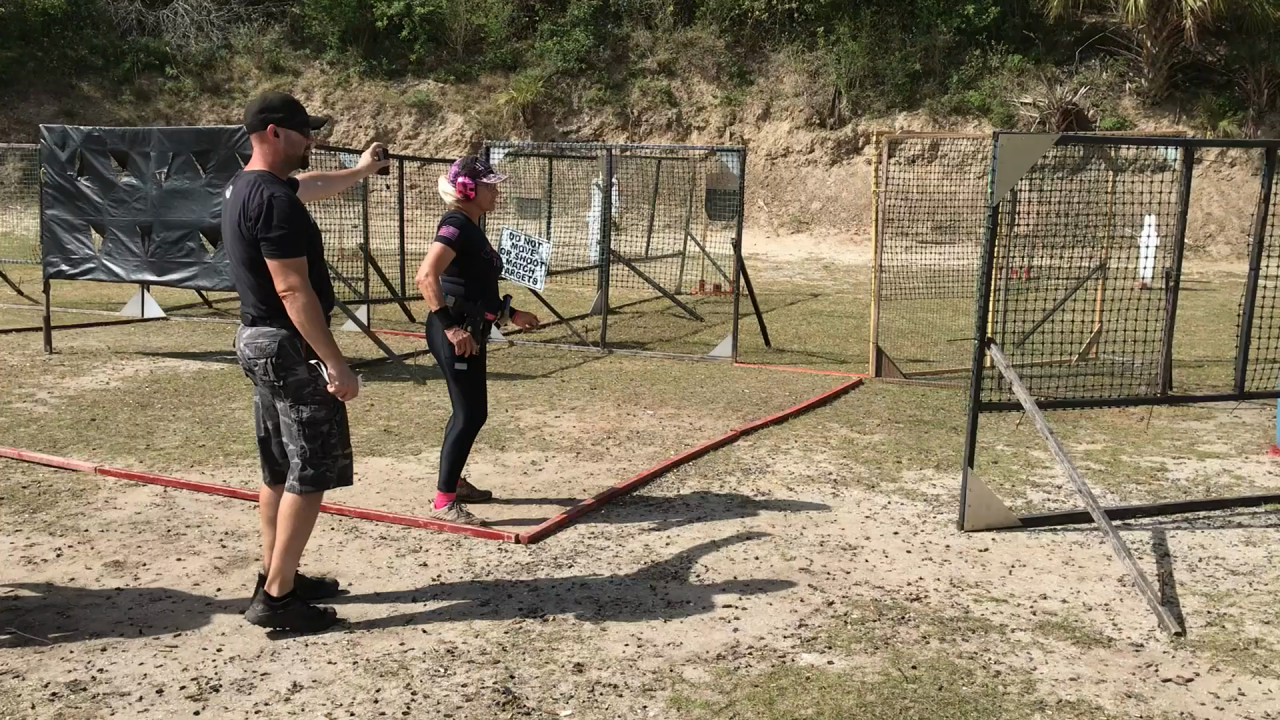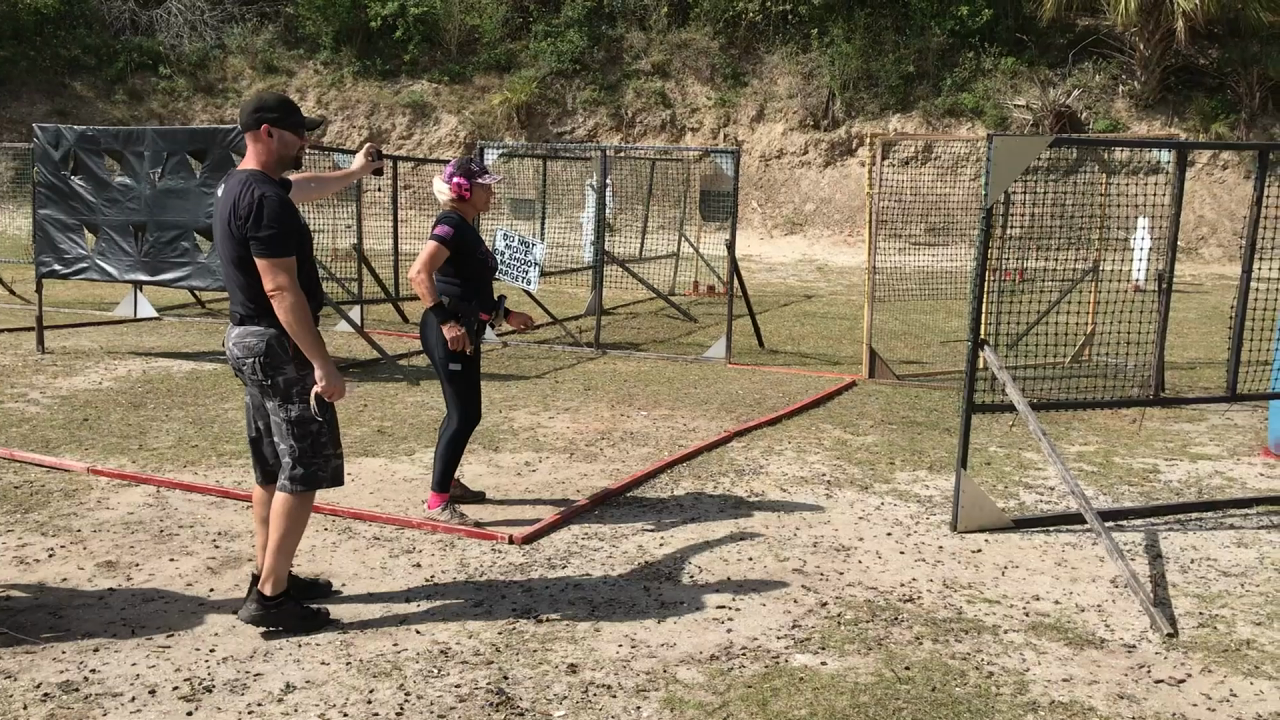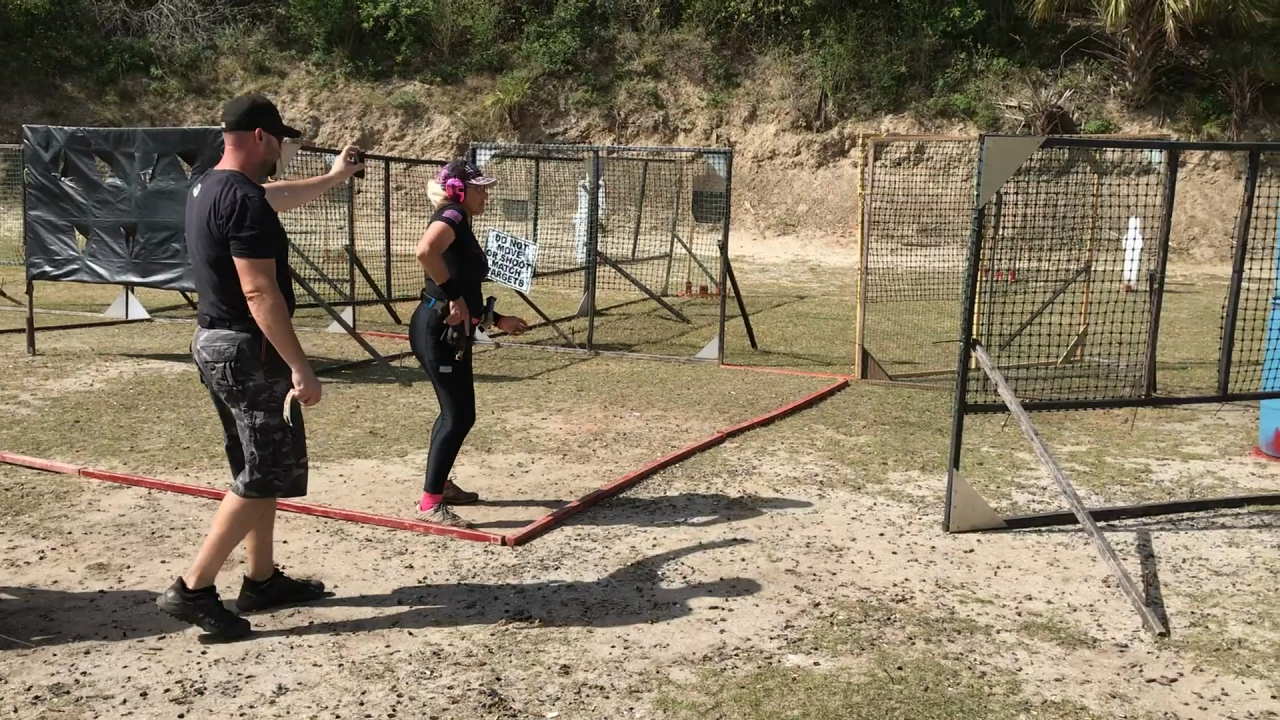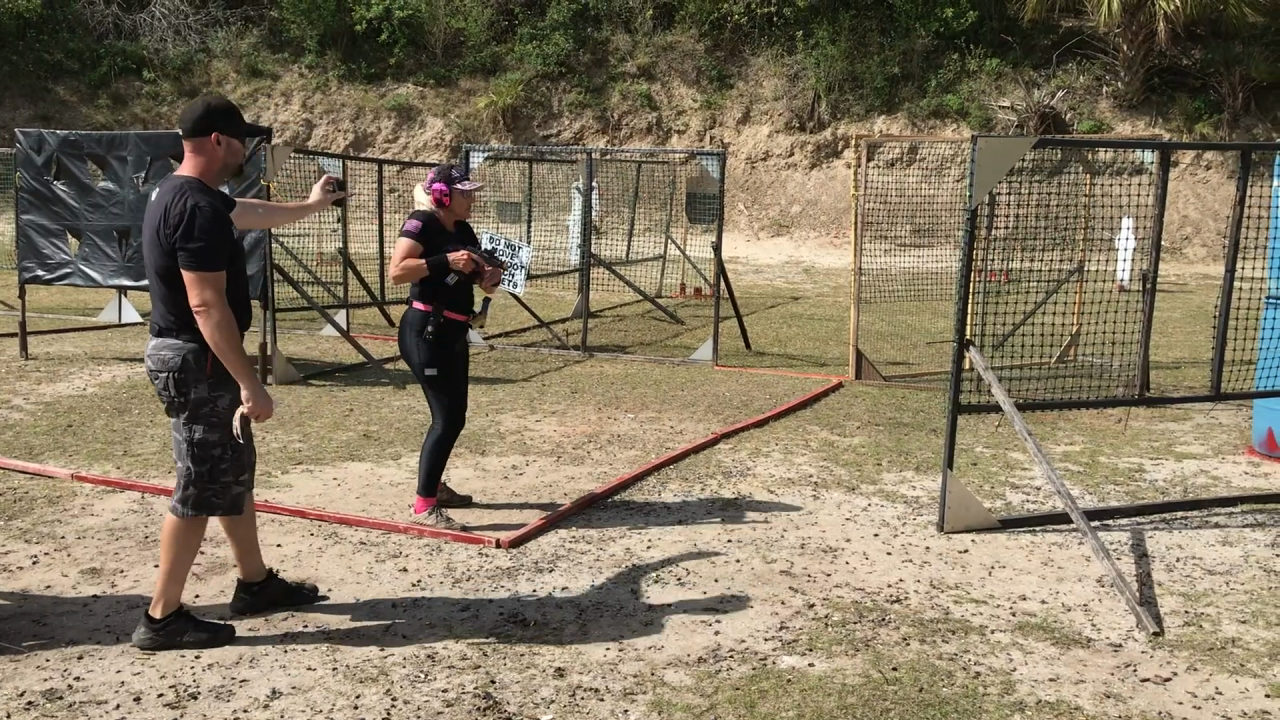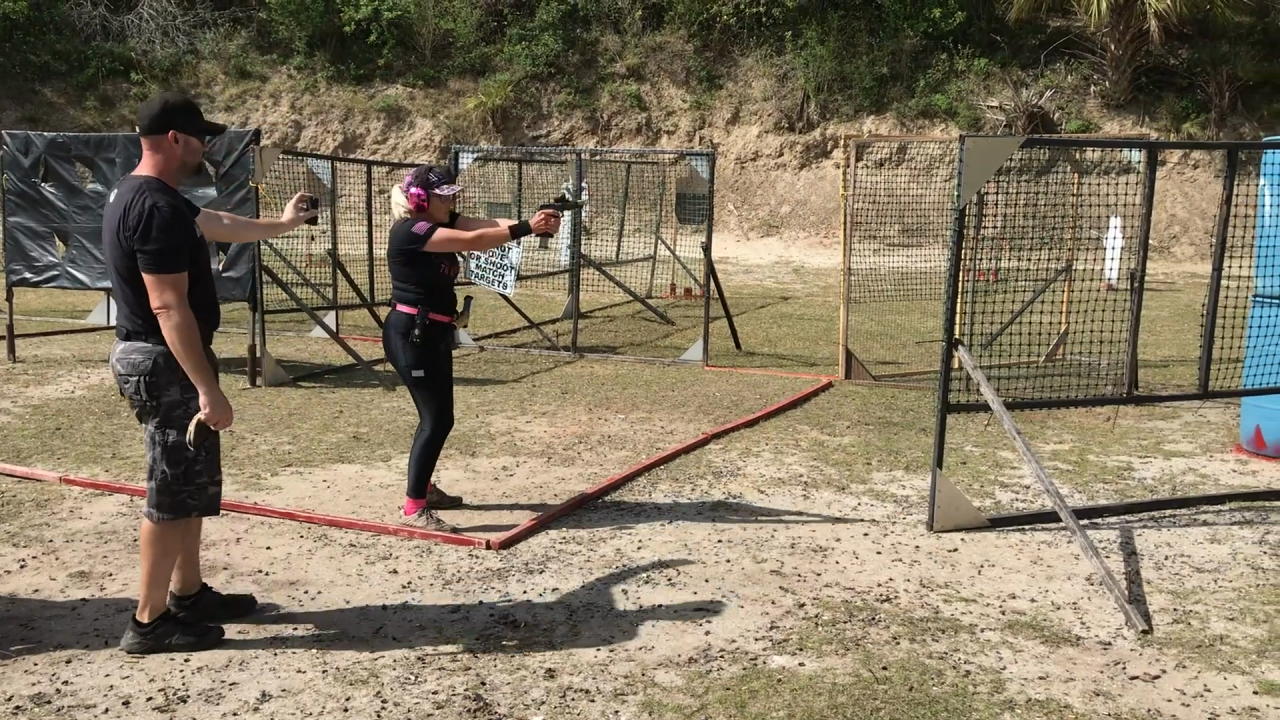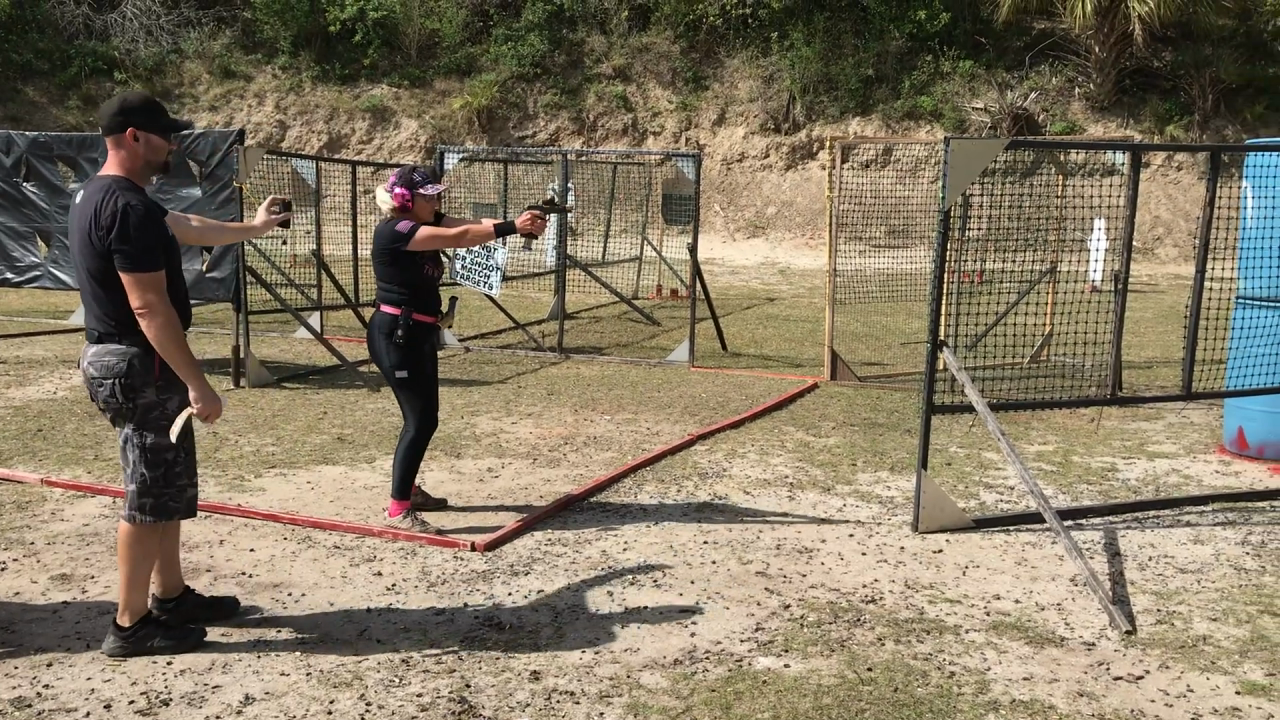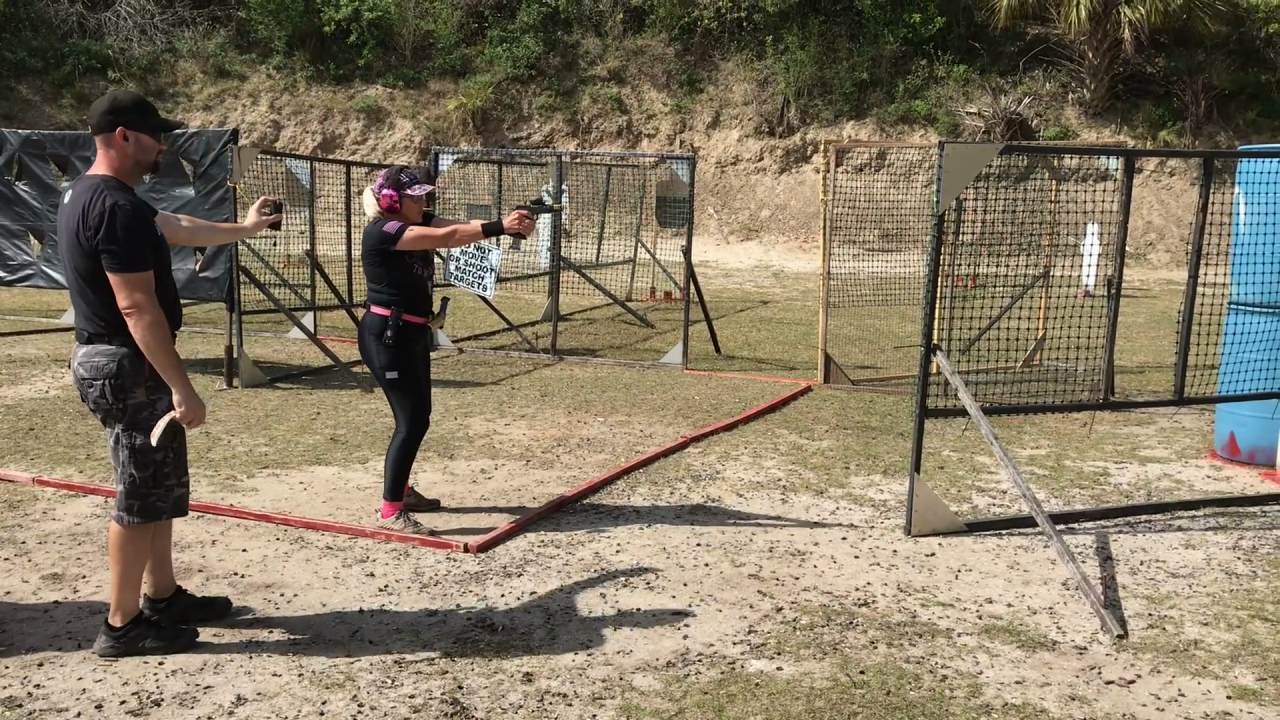
dt=0.4s
person 1, frame 1
left shoulder: (247, 185)
right shoulder: (273, 201)
left elbow: (309, 186)
right elbow: (294, 291)
left wrist: (361, 170)
right wrist: (335, 363)
left hip: (259, 340)
right hip: (288, 347)
left knee: (281, 470)
right knee: (311, 471)
left ankle: (277, 577)
right ankle: (276, 597)
person 1, frame 2
left shoulder: (240, 184)
right shoulder: (264, 200)
left elbow: (303, 187)
right elbow: (282, 291)
left wrist: (353, 172)
right wrist: (322, 364)
left hip: (250, 342)
right hip: (276, 346)
left knee: (275, 469)
right knee: (306, 469)
left ankle: (270, 578)
right ankle: (270, 596)
person 1, frame 3
left shoulder: (210, 186)
right shoulder: (244, 200)
left elbow: (278, 196)
right elbow: (260, 293)
left wrist: (333, 178)
right wrist: (300, 367)
left hip: (218, 343)
right hip: (247, 350)
left knee: (263, 467)
right knee: (265, 475)
left ankle: (262, 579)
right ankle: (192, 588)
person 1, frame 4
left shoulder: (179, 191)
right shoulder: (197, 208)
left elbow: (247, 213)
right elbow: (208, 307)
left wrist: (307, 205)
right wrist: (249, 384)
left hip: (188, 357)
right hip: (196, 361)
left knee: (233, 473)
right knee: (201, 488)
left ankle: (255, 582)
right ankle: (162, 618)
person 1, frame 5
left shoulder: (138, 192)
right shoulder: (157, 207)
left elbow: (215, 224)
right elbow: (170, 309)
left wrist: (281, 224)
right wrist: (208, 389)
left hip: (156, 359)
right hip: (165, 365)
left knee: (192, 483)
right knee: (174, 492)
left ankle: (188, 596)
right ankle: (149, 621)
person 1, frame 6
left shoulder: (100, 193)
right shoulder: (128, 206)
left elbow: (183, 227)
right elbow: (150, 308)
left wrist: (251, 228)
right wrist: (197, 383)
left hip: (124, 359)
right hip: (138, 366)
left knee: (168, 486)
right knee: (152, 494)
left ankle: (171, 597)
right ankle: (130, 624)
person 1, frame 7
left shoulder: (90, 193)
right shoulder: (117, 206)
left elbow: (176, 227)
right elbow: (138, 308)
left wrist: (243, 228)
right wrist: (182, 387)
left hip: (118, 361)
right hip: (129, 367)
left knee: (161, 488)
right knee: (141, 496)
left ankle: (163, 597)
right ankle: (122, 625)
person 2, frame 1
left shoulder: (471, 227)
right shoulder: (455, 225)
right elbow: (425, 277)
left wrist: (509, 314)
right wrist: (449, 327)
left hip: (470, 330)
right hip: (456, 334)
left knee: (468, 411)
right knee: (471, 414)
left ankle: (454, 482)
right ankle: (443, 501)
person 2, frame 2
left shoulder: (466, 228)
right shoulder: (450, 225)
right elbow: (419, 275)
left wrist: (505, 314)
right wrist: (447, 321)
left hip: (466, 330)
right hip: (450, 332)
left knee: (464, 412)
right knee: (464, 415)
left ankle: (448, 482)
right ankle: (436, 501)
person 2, frame 3
left shoulder: (462, 229)
right shoulder: (450, 217)
right elbow: (425, 251)
left wrist: (498, 320)
right wrist: (453, 297)
left hip: (453, 332)
right hip: (437, 331)
left knee: (455, 412)
right knee: (460, 416)
left ankle: (440, 485)
right ankle: (429, 503)
person 2, frame 4
left shoulder: (462, 229)
right shoulder: (422, 224)
left elbow: (485, 283)
right elbow: (398, 272)
left wrist: (488, 273)
right wrist: (448, 261)
left hip: (454, 333)
right hip: (426, 332)
left knee: (453, 414)
right knee: (447, 419)
left ankle: (433, 487)
right ankle: (422, 506)
person 2, frame 5
left shoulder: (442, 223)
right shoulder: (409, 231)
left elbow: (488, 225)
right elbow: (473, 241)
left wrist: (532, 223)
right wrist: (526, 228)
left hip: (434, 332)
right hip: (411, 334)
left knee: (437, 415)
right knee: (438, 419)
left ankle: (424, 488)
right ankle: (413, 508)
person 2, frame 6
left shoulder: (426, 224)
right shoulder: (392, 230)
left elbow: (473, 224)
right elbow: (457, 237)
left wrist: (519, 224)
right wrist: (512, 227)
left hip: (419, 333)
right hip: (395, 335)
left knee: (424, 416)
right knee: (421, 420)
left ankle: (408, 490)
right ankle: (397, 510)
person 2, frame 7
left shoulder: (418, 223)
right shoulder: (381, 232)
left elbow: (462, 225)
right elbow: (446, 237)
left wrist: (508, 225)
right wrist: (500, 227)
left hip: (413, 334)
right hip: (387, 336)
left knee: (418, 416)
right knee: (411, 421)
left ankle: (401, 491)
right ankle: (389, 511)
